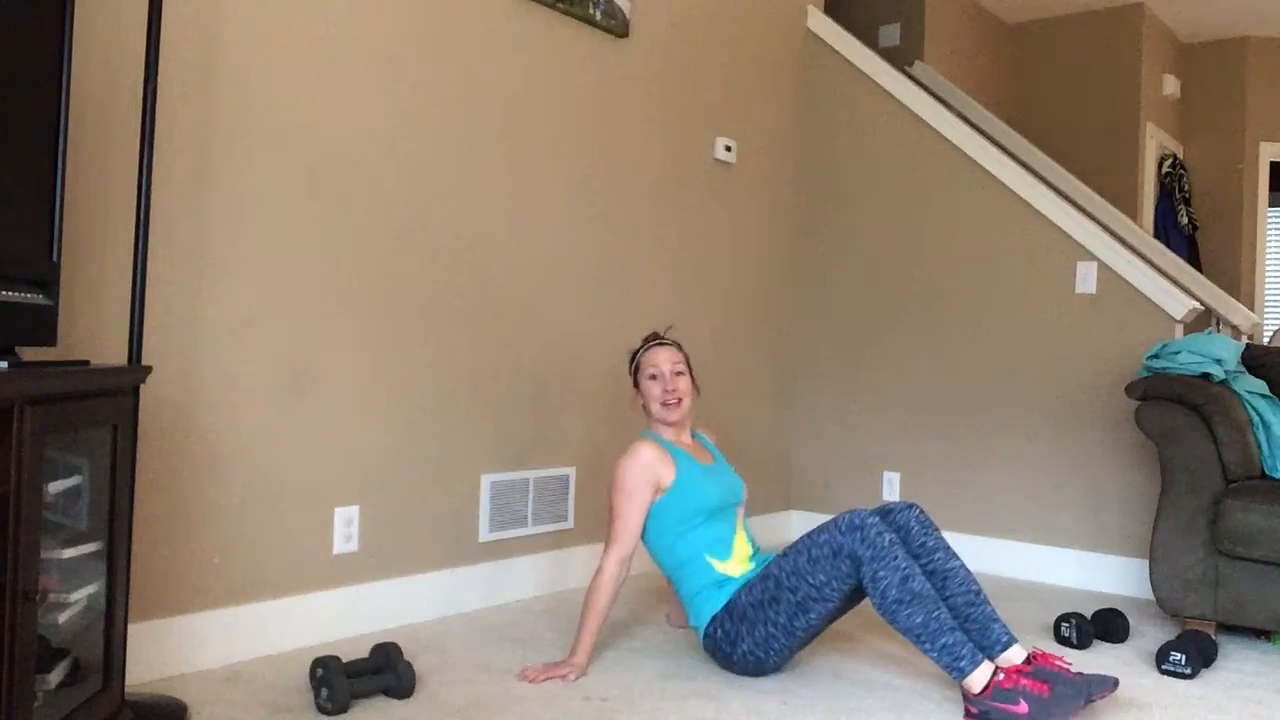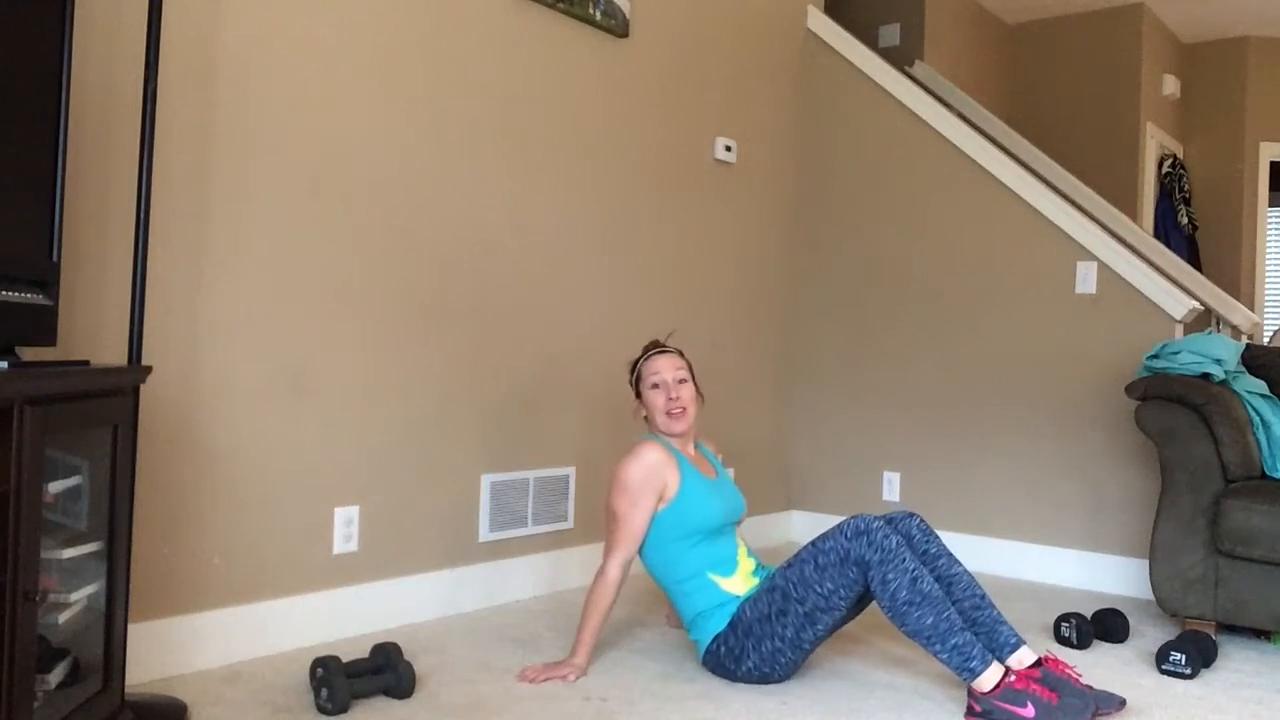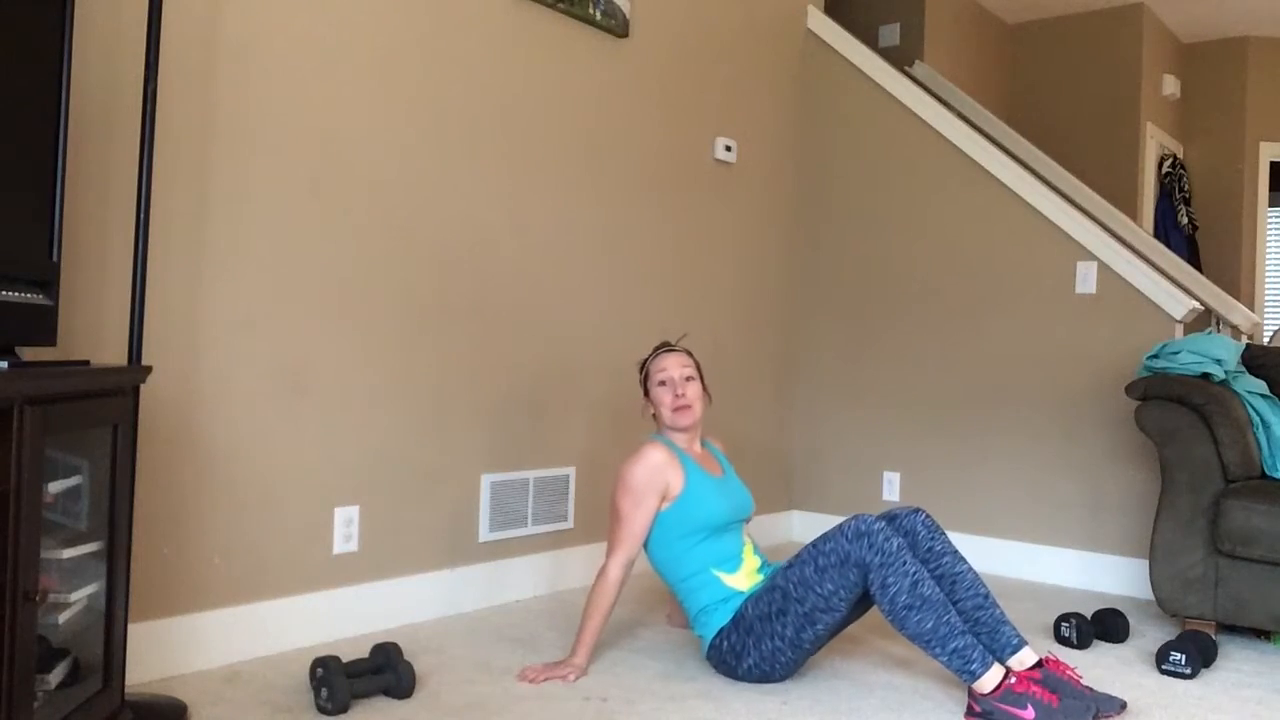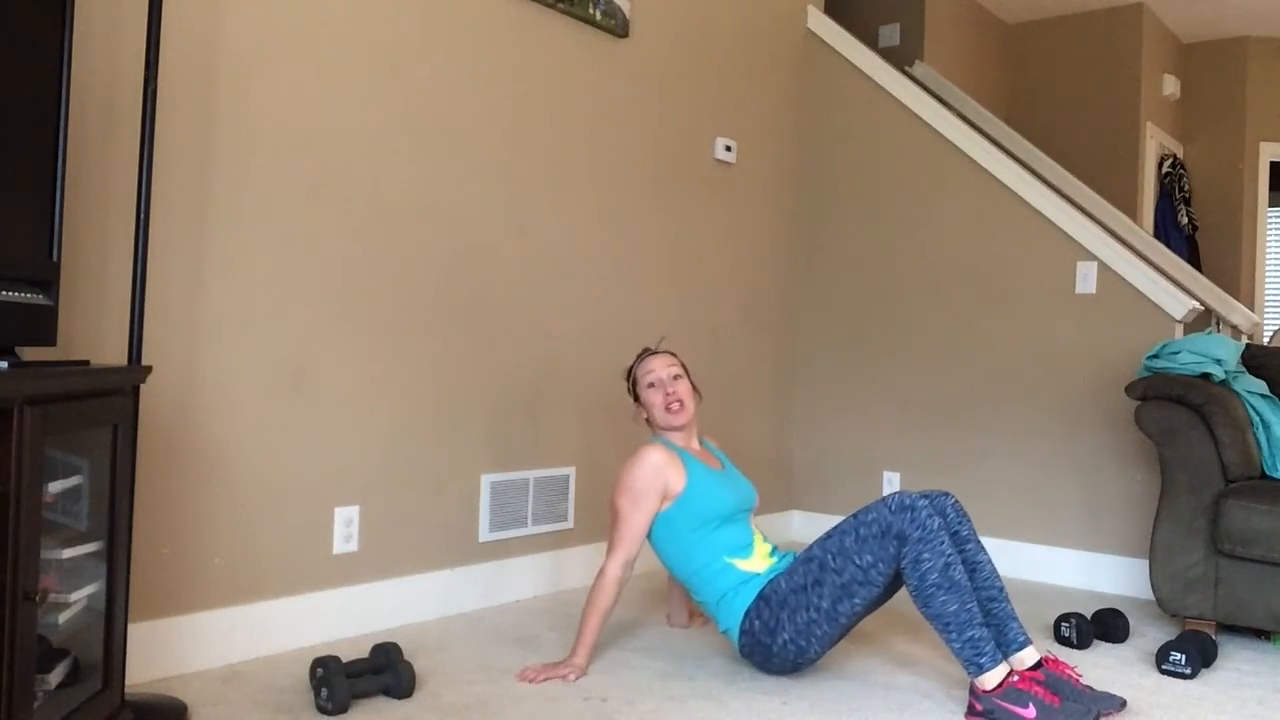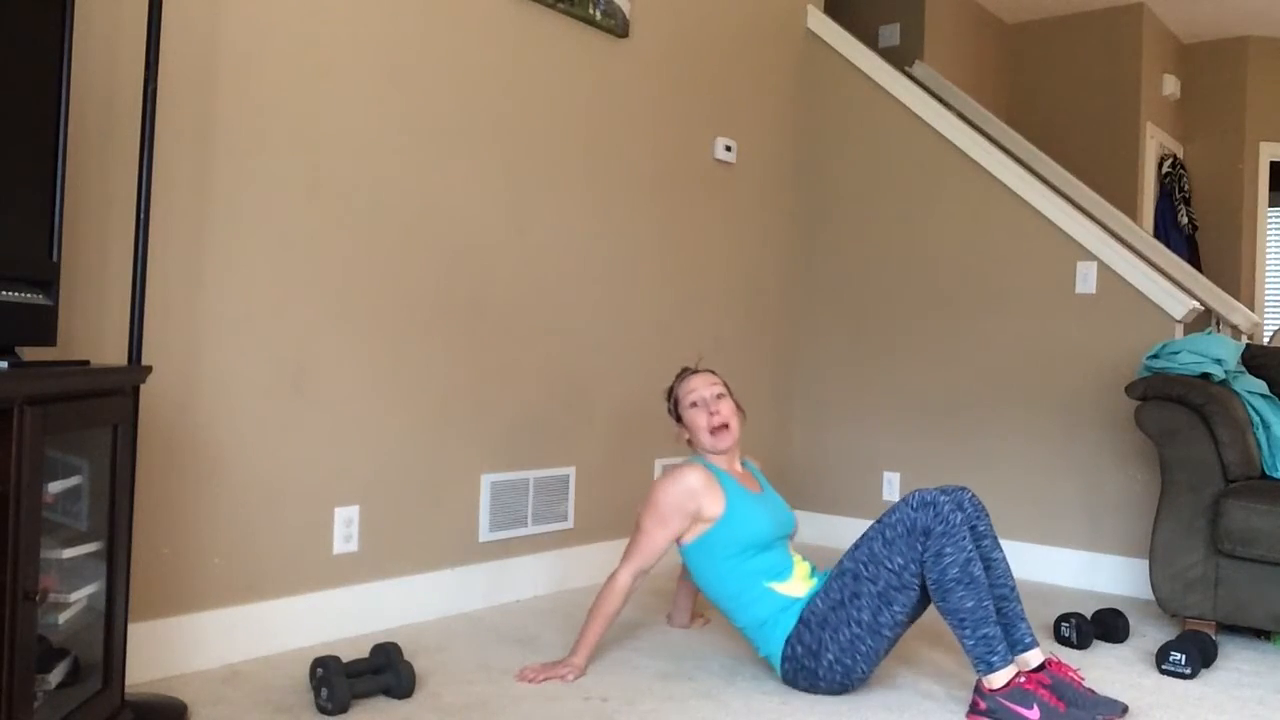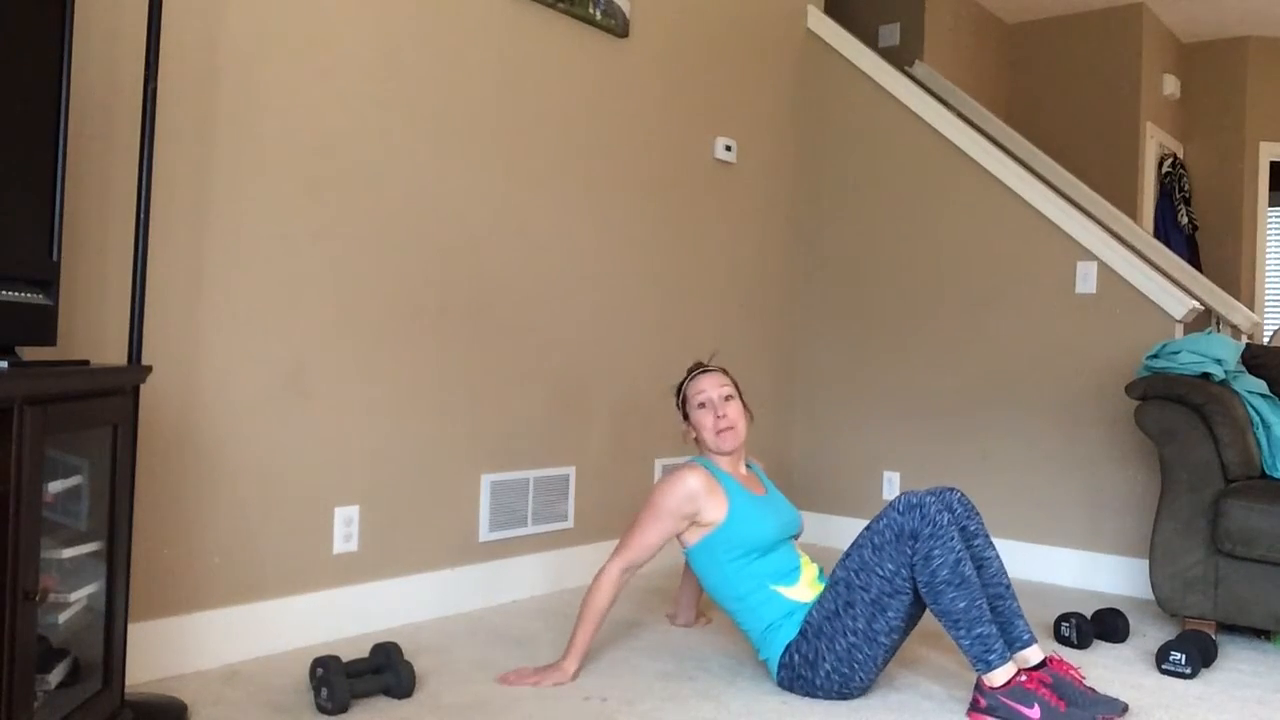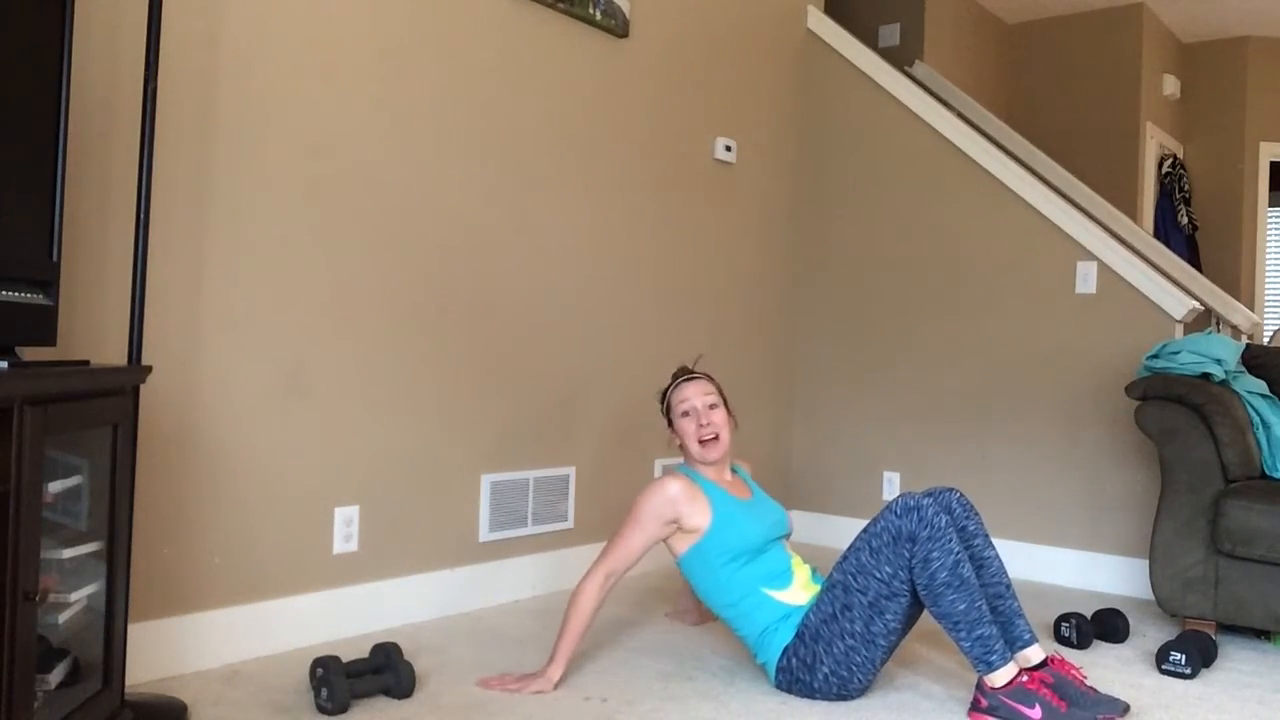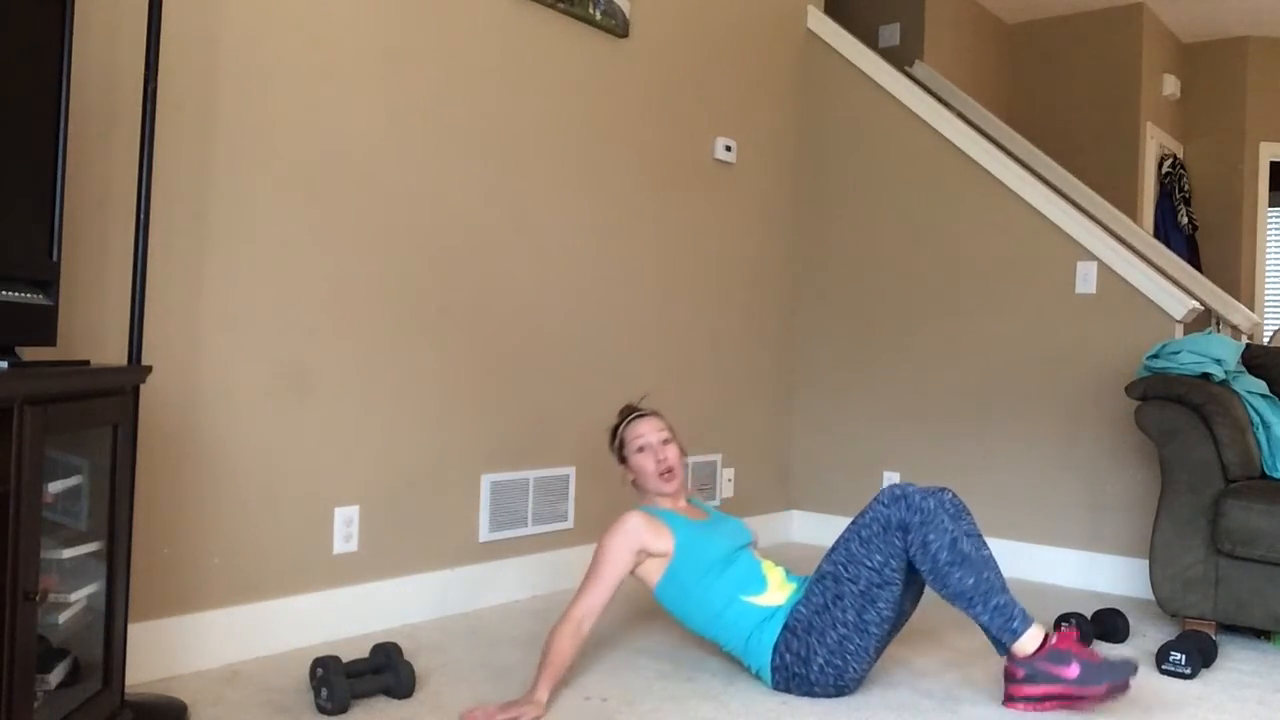
dt=0.5s
person 1, frame 1
left shoulder: (704, 443)
right shoulder: (644, 459)
right elbow: (615, 560)
right wrist: (578, 659)
left hip: (767, 604)
right hip: (737, 630)
left knee: (904, 517)
right knee: (859, 532)
left ankle: (1013, 661)
person 1, frame 2
left shoulder: (706, 454)
right shoulder: (647, 463)
right elbow: (614, 566)
right wrist: (577, 659)
left hip: (768, 610)
right hip: (738, 642)
left knee: (905, 527)
right knee: (865, 536)
left ankle: (1021, 662)
person 1, frame 3
left shoulder: (714, 452)
right shoulder: (652, 464)
right elbow: (616, 564)
left wrist: (690, 602)
right wrist: (577, 660)
left hip: (773, 607)
right hip: (742, 640)
left knee: (912, 524)
right knee: (866, 537)
left ankle: (1023, 664)
person 1, frame 4
left shoulder: (709, 450)
right shoulder: (651, 463)
right elbow: (617, 563)
left wrist: (681, 610)
right wrist: (577, 660)
left hip: (793, 600)
right hip: (769, 626)
left knee: (940, 507)
right knee: (908, 515)
left ankle: (1023, 661)
person 1, frame 5
left shoulder: (748, 471)
right shoulder: (686, 483)
right elbow: (627, 571)
left wrist: (682, 613)
right wrist: (575, 660)
left hip: (824, 611)
right hip: (813, 649)
left knee: (959, 504)
right knee: (929, 512)
left ankle: (1031, 663)
person 1, frame 6
left shoulder: (754, 472)
right shoulder: (691, 484)
right elbow: (618, 566)
left wrist: (685, 613)
right wrist: (567, 665)
left hip: (837, 629)
right hip: (812, 657)
left knee: (949, 504)
right knee: (917, 515)
left ankle: (1030, 661)
person 1, frame 7
left shoulder: (741, 475)
right shoulder: (673, 493)
right elbow: (602, 575)
left hip: (832, 628)
right hip: (808, 659)
left knee: (947, 505)
right knee: (915, 517)
left ankle: (1030, 661)
person 1, frame 8
left shoulder: (702, 512)
right shoulder: (636, 527)
right elbow: (578, 616)
left hip: (815, 629)
right hip: (801, 655)
left knee: (930, 502)
right knee: (904, 506)
left ankle: (1028, 665)
right ankle: (1032, 648)
